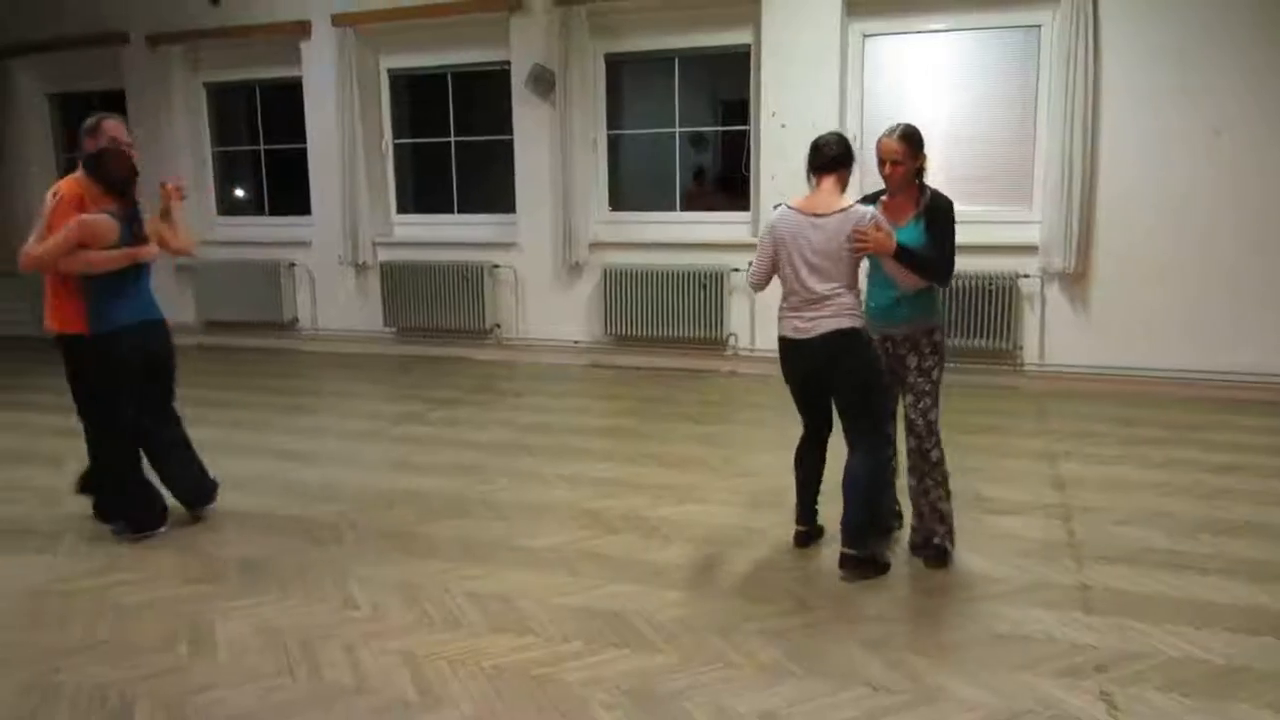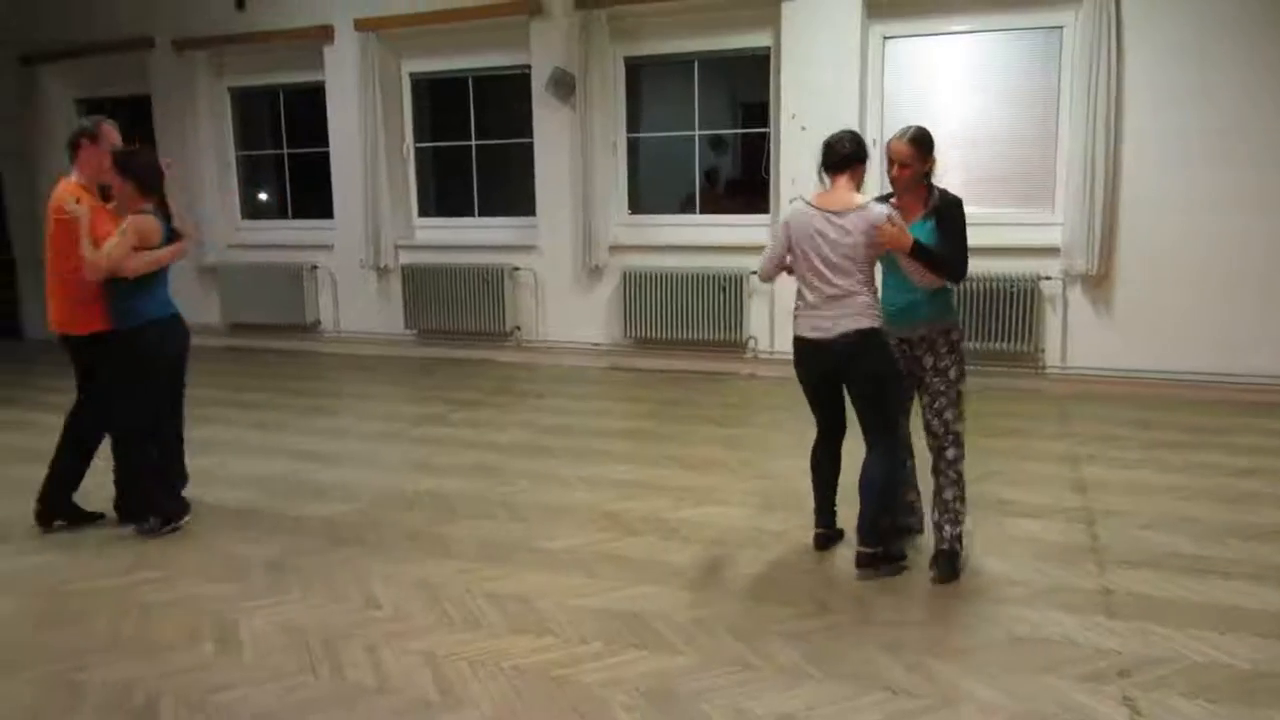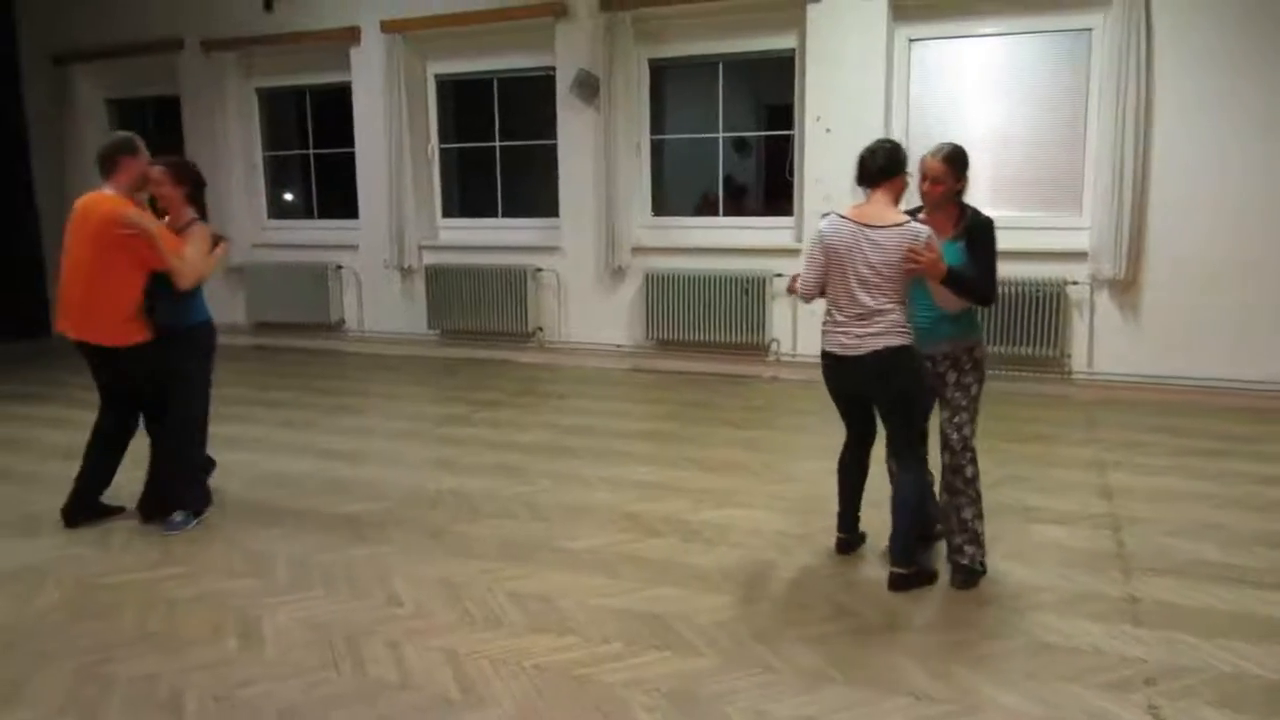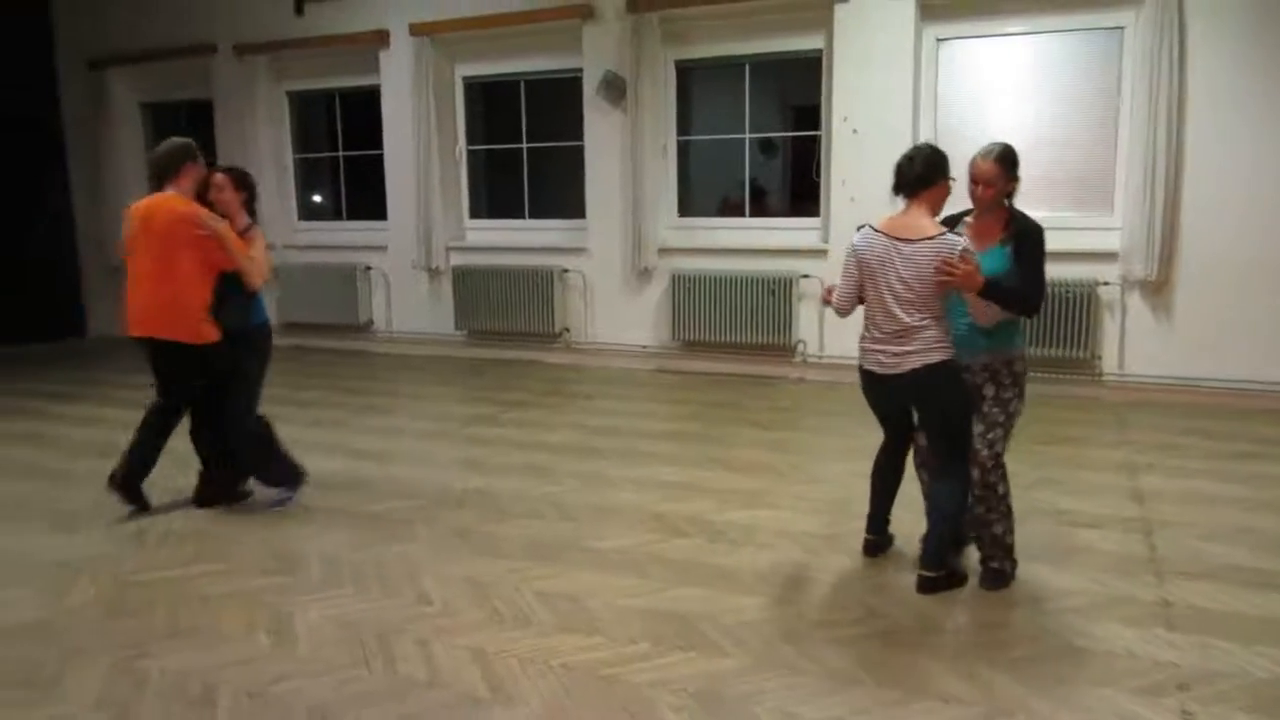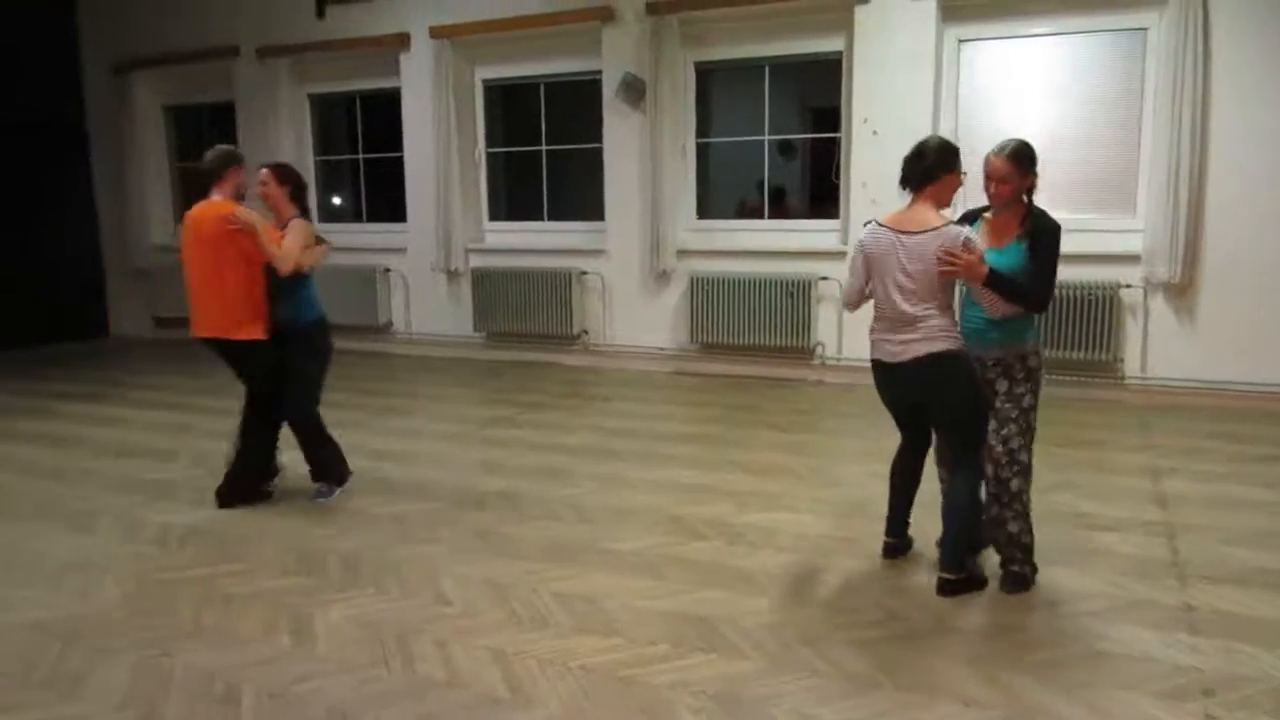
dt=0.3s
person 1, frame 1
left shoulder: (781, 217)
right shoulder: (862, 217)
left elbow: (757, 281)
left hip: (792, 343)
right hip: (843, 340)
left knee: (815, 428)
right knee: (866, 439)
left ankle: (805, 524)
right ankle: (855, 548)
person 1, frame 2
left shoulder: (796, 214)
right shoulder: (877, 216)
left elbow: (765, 271)
right elbow: (923, 278)
left hip: (809, 343)
right hip: (862, 340)
left knee: (829, 431)
right knee: (883, 438)
left ankle: (825, 527)
right ankle: (872, 545)
person 1, frame 3
left shoulder: (831, 227)
right shoulder: (916, 234)
left elbow: (806, 291)
left wrist: (795, 283)
left hip: (838, 357)
right hip: (891, 356)
left knee: (858, 437)
right knee: (909, 455)
left ankle: (846, 532)
right ankle: (903, 565)
person 1, frame 4
left shoulder: (864, 240)
right shoulder: (952, 247)
left elbow: (840, 305)
left wrist: (845, 294)
left hip: (876, 371)
right hip: (931, 371)
left knee: (897, 440)
right knee: (951, 464)
left ankle: (874, 534)
right ankle: (935, 567)
person 1, frame 5
left shoulder: (873, 233)
right shoulder: (955, 237)
left elbow: (851, 300)
left hip: (886, 364)
right hip: (939, 363)
left knee: (913, 442)
right knee: (966, 459)
left ankle: (894, 537)
right ankle: (953, 569)
person 2, frame 1
left shoulder: (937, 207)
right shoulder: (867, 206)
left elbow: (943, 273)
left wrist: (893, 248)
left hip: (920, 335)
right hip: (875, 333)
left knee: (922, 431)
left ankle: (933, 534)
person 2, frame 2
left shoulder: (946, 207)
right shoulder: (878, 208)
left elbow: (957, 270)
left wrist: (910, 245)
left hip: (937, 337)
right hip: (892, 335)
left knee: (943, 432)
left ankle: (948, 542)
right ankle: (903, 515)
person 2, frame 3
left shoulder: (977, 226)
left elbow: (987, 294)
left wrist: (943, 272)
left hip: (960, 354)
right hip: (913, 350)
left knee: (957, 445)
left ankle: (967, 554)
person 2, frame 4
left shoulder: (1026, 233)
right shoulder: (951, 226)
left elbow: (1032, 304)
left wrist: (980, 285)
left hip: (1000, 365)
right hip: (951, 360)
left knee: (985, 459)
right knee: (928, 448)
left ankle: (998, 556)
person 2, frame 5
left shoulder: (1042, 229)
right shoulder: (971, 220)
left elbow: (1039, 300)
right elbow: (935, 272)
left wrist: (985, 275)
left hip: (1014, 360)
right hip: (966, 355)
left knee: (1005, 458)
left ankle: (1018, 559)
person 3, frame 1
left shoulder: (117, 195)
right shoulder: (67, 196)
left elbow: (148, 238)
right elbow: (64, 260)
left wrist: (167, 206)
right wrist: (131, 253)
left hip: (124, 321)
right hip: (84, 327)
left knee: (150, 399)
right knee: (111, 416)
left ankle: (100, 479)
right ankle: (119, 499)
person 3, frame 2
left shoulder: (76, 194)
right shoulder: (76, 202)
left elbow: (109, 231)
right wrist: (172, 250)
left hip: (81, 322)
right hip: (93, 324)
left knee: (93, 409)
left ankle: (55, 501)
right ankle: (132, 503)
person 3, frame 3
left shoulder: (83, 206)
right shoulder: (130, 218)
right elbow: (185, 274)
right wrist: (213, 252)
left hip: (82, 326)
right hip: (120, 333)
left knee: (117, 411)
right knee: (160, 409)
left ankle: (84, 503)
person 3, frame 4
left shoulder: (138, 211)
right shoulder: (201, 220)
right elbow: (251, 271)
left hip: (148, 326)
right hip: (191, 329)
left knee: (171, 400)
left ankle: (129, 473)
person 3, frame 5
left shoulder: (192, 217)
right shoulder: (239, 219)
left hip: (210, 324)
right hip: (243, 327)
left knee: (260, 390)
right knee: (267, 399)
left ankle: (258, 464)
right ankle: (239, 485)
person 4, frame 1
left shoulder: (88, 224)
right shoulder: (148, 225)
left elbow: (29, 262)
right elbow: (186, 246)
left wrist: (48, 216)
right wrist: (172, 205)
left hip: (113, 342)
right hip: (153, 334)
left knee: (111, 431)
right knee: (158, 418)
left ankle: (142, 516)
right ankle: (197, 493)
person 4, frame 2
left shoulder: (136, 224)
right shoulder: (158, 218)
left elbow: (95, 271)
left wrist: (84, 222)
left hip: (147, 338)
right hip: (165, 331)
left knee: (135, 422)
right knee: (161, 417)
left ankle: (167, 509)
right ankle: (168, 497)
person 4, frame 3
left shoulder: (197, 231)
right shoulder: (168, 223)
left hip: (189, 336)
right hip: (166, 333)
left knee: (179, 416)
right knee: (166, 414)
left ankle: (189, 501)
right ankle: (185, 489)
person 4, frame 4
left shoulder: (252, 236)
left elbow: (254, 281)
left hip: (247, 338)
right hip: (218, 334)
left knee: (238, 412)
right knee: (206, 410)
left ankle: (287, 476)
right ankle: (225, 478)
person 4, frame 5
left shoulder: (298, 227)
right shoulder: (273, 226)
left elbow: (285, 266)
left wrist: (258, 228)
left hip: (307, 332)
right hip: (281, 329)
left knee: (298, 406)
right knee: (273, 399)
left ankle: (333, 474)
